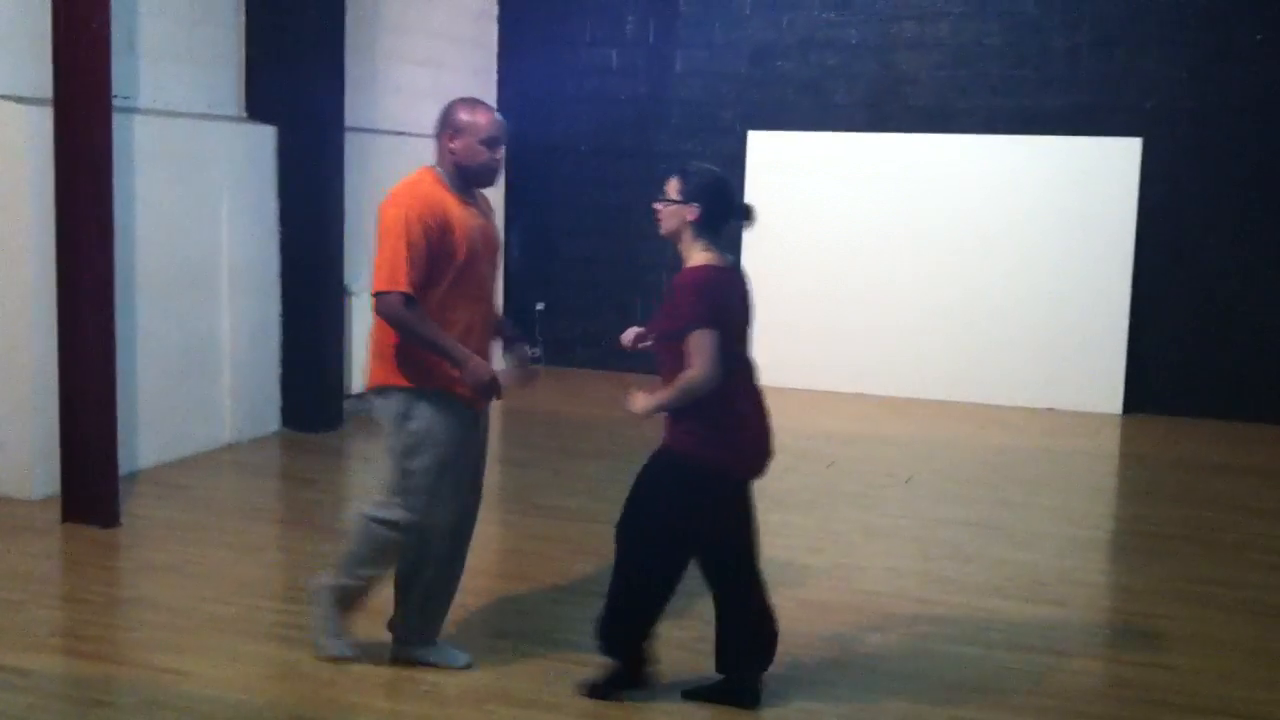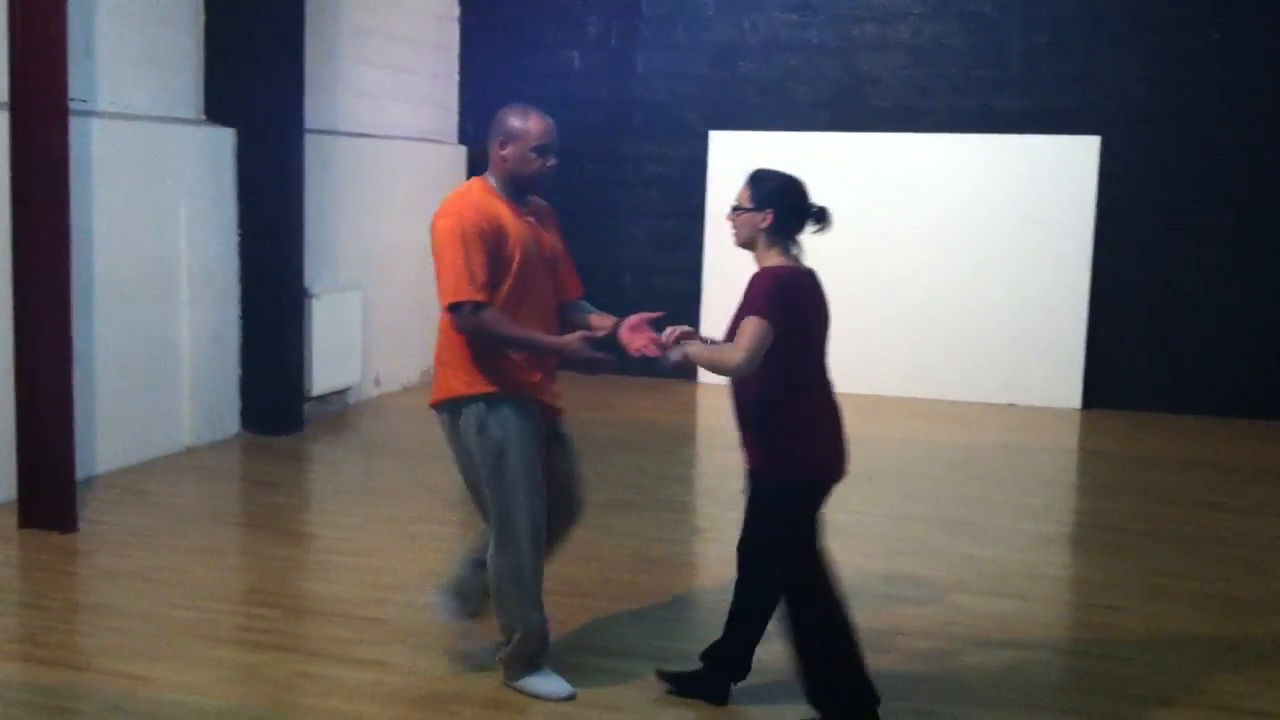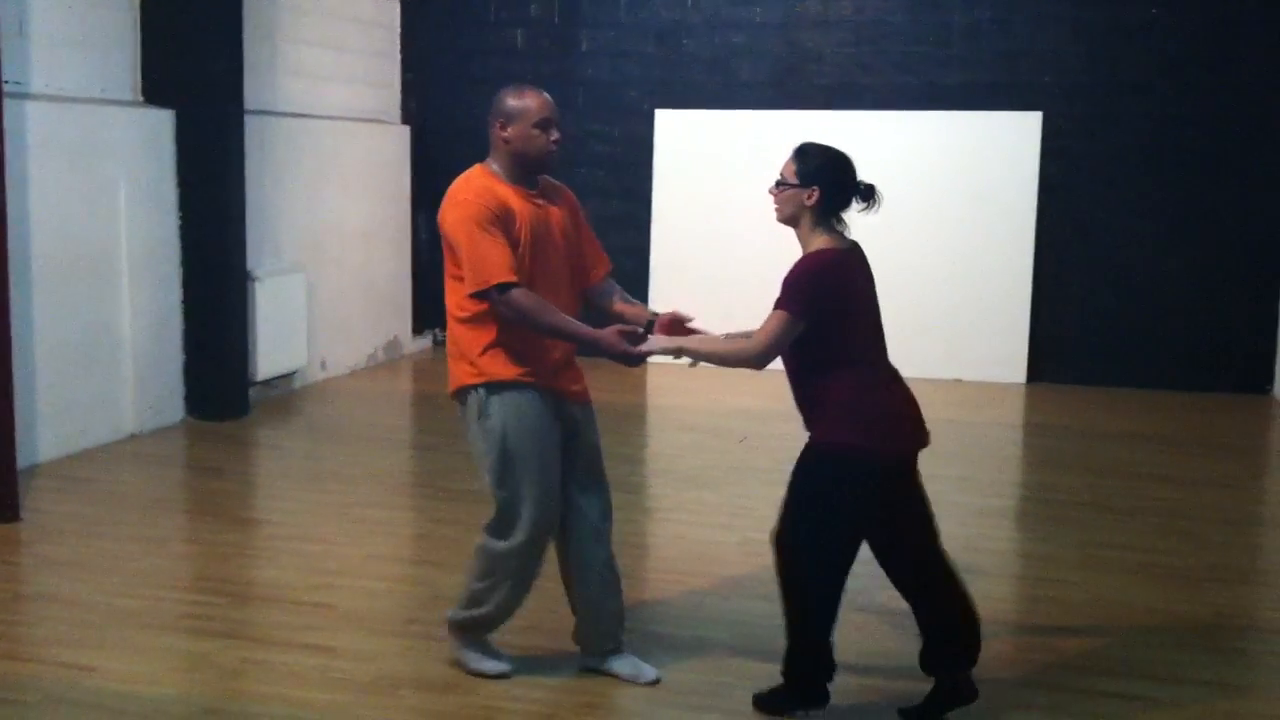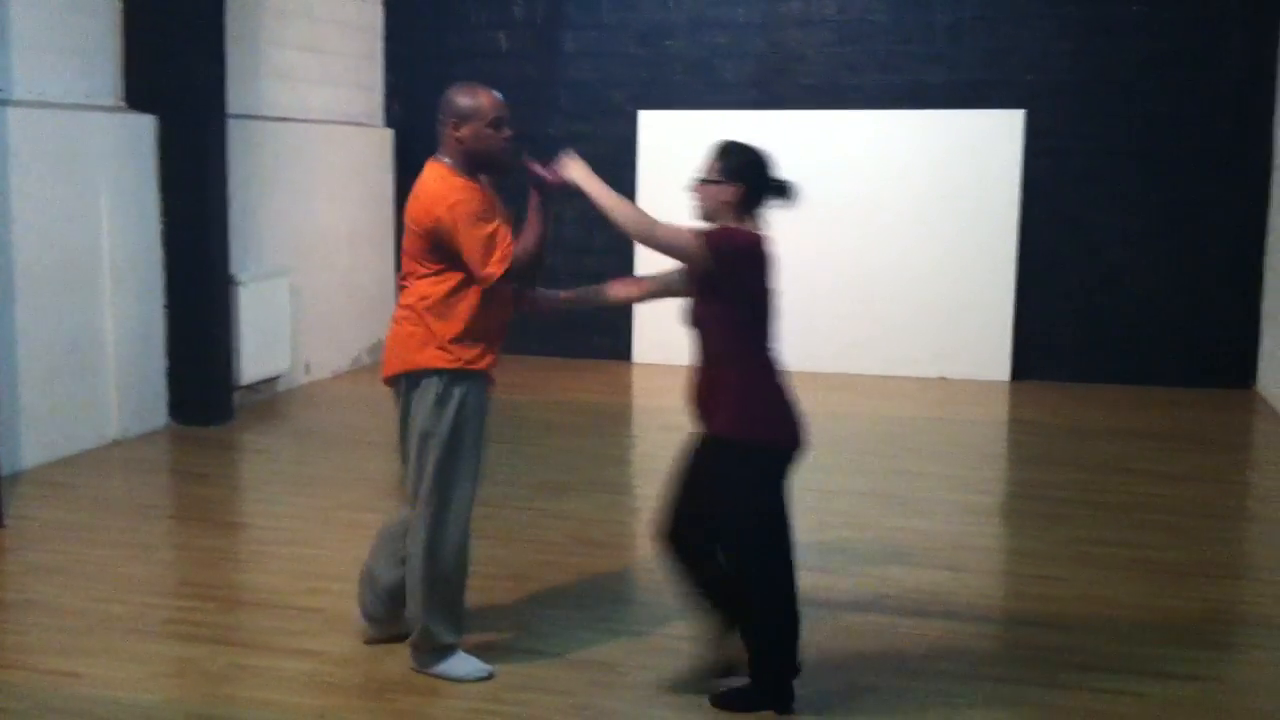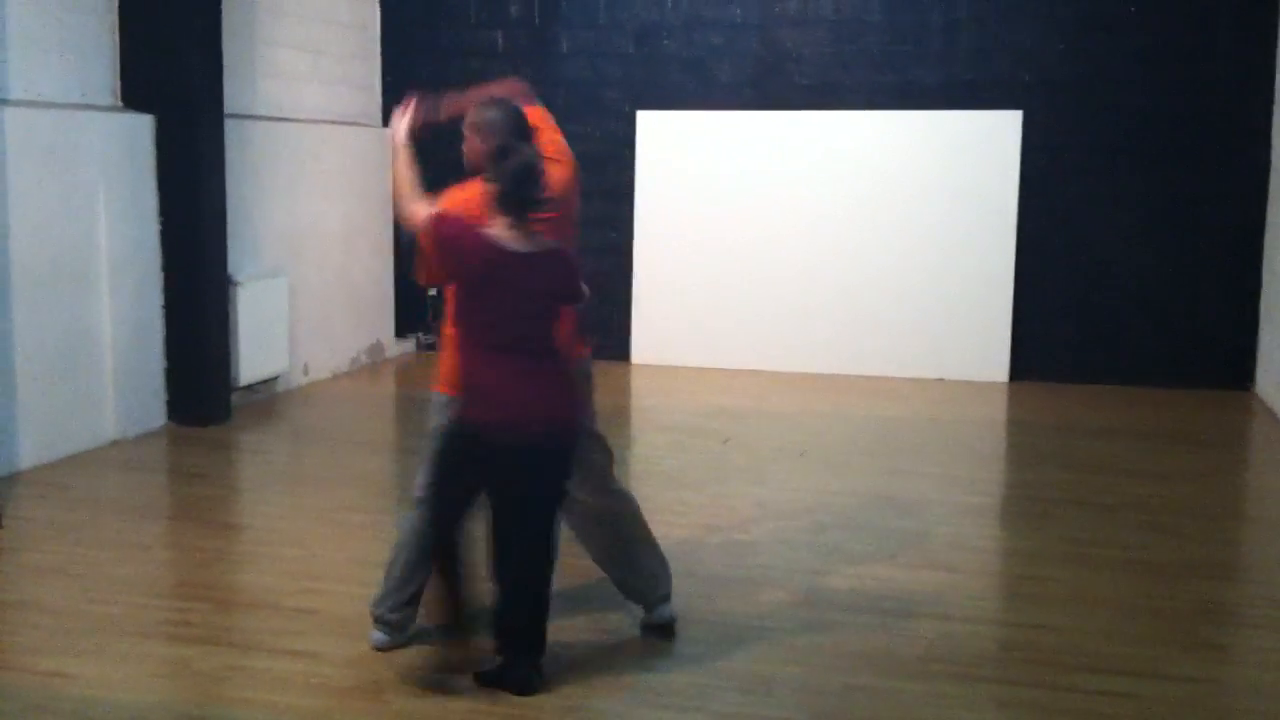
dt=0.5s
person 1, frame 1
left shoulder: (479, 205)
right shoulder: (416, 203)
right elbow: (393, 305)
left wrist: (507, 341)
right wrist: (462, 363)
left hip: (461, 386)
right hip: (420, 384)
left knee: (457, 511)
right knee: (414, 508)
left ankle: (418, 635)
right ankle: (334, 596)
person 1, frame 2
left shoulder: (542, 215)
right shoulder: (466, 213)
left elbow: (565, 300)
right elbow: (467, 316)
left wrist: (613, 326)
right wrist: (557, 347)
left hip: (531, 391)
right hip: (483, 394)
left knee: (561, 507)
right knee: (520, 526)
left ankle: (467, 594)
right ankle: (522, 660)
person 1, frame 3
left shoulder: (560, 198)
right shoulder: (473, 199)
left elbow: (593, 278)
right elbow: (506, 296)
left wrist: (641, 316)
right wrist: (595, 339)
left hip: (559, 378)
right hip: (501, 380)
left knee: (587, 513)
right knee: (526, 514)
left ankle: (603, 645)
right ankle: (469, 629)
person 1, frame 4
left shoulder: (472, 182)
right shoulder: (450, 195)
right elbow: (510, 266)
right wrist: (540, 198)
left hip: (460, 364)
right hip: (440, 366)
left knee: (441, 499)
right knee: (444, 505)
left ankle: (385, 604)
right ankle: (434, 645)
person 1, frame 5
left shoulder: (450, 209)
right shoulder: (559, 176)
left elbow: (429, 277)
right elbow: (520, 91)
right wrist: (443, 106)
left knee: (434, 498)
right knee: (594, 487)
left ankle: (391, 619)
right ankle: (655, 601)
person 2, frame 1
left shoulder: (694, 282)
right shoulder: (725, 274)
left elbow: (702, 374)
left wrist: (653, 401)
right wrist: (654, 339)
left hip: (703, 442)
right hip: (734, 439)
left knee: (641, 544)
right knee: (728, 559)
left ankle: (626, 662)
right ankle: (742, 676)
person 2, frame 2
left shoulder: (772, 283)
right shoulder: (799, 280)
left elbow: (740, 361)
left wrist: (690, 349)
right wrist: (701, 342)
left hip: (789, 453)
right hip: (806, 448)
left knee: (793, 573)
right knee: (763, 564)
right ankle: (718, 671)
person 2, frame 3
left shoulder: (817, 269)
right shoulder: (842, 258)
left elbow: (757, 353)
right elbow: (786, 337)
left wrist: (683, 344)
right wrist: (712, 338)
left hip: (852, 435)
right hip: (883, 427)
left knee: (802, 551)
right knee: (911, 552)
right ankle: (954, 672)
person 2, frame 4
left shoulder: (735, 248)
right shoulder: (724, 253)
left elbow: (643, 229)
right elbow: (645, 287)
left wrist: (580, 175)
right wrist: (566, 297)
left hip: (750, 428)
right hip: (735, 426)
left knee: (752, 550)
right knee: (687, 535)
right ankle: (743, 624)
person 2, frame 5
left shoulder: (466, 245)
right shoulder: (557, 262)
left elbow: (408, 202)
left wrist: (401, 137)
left hip: (485, 416)
right hip: (550, 418)
left knee: (442, 515)
right knee: (527, 536)
left ankle: (457, 616)
right ankle: (519, 659)
